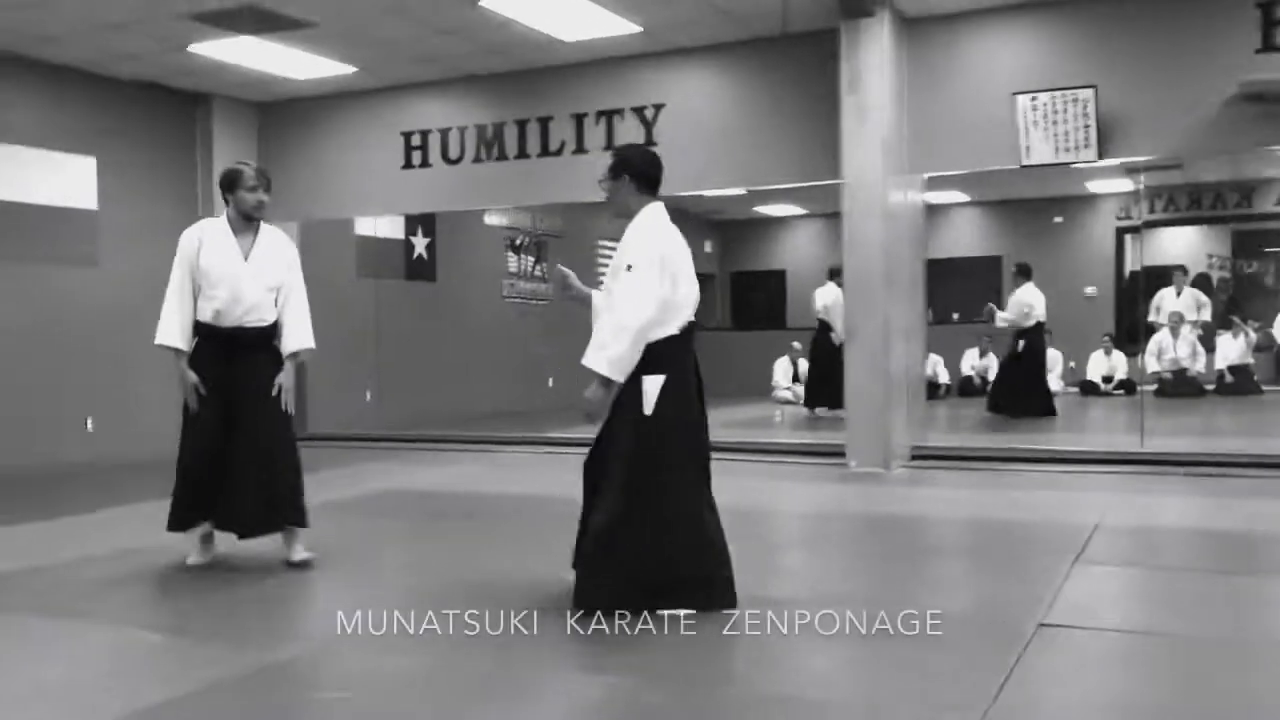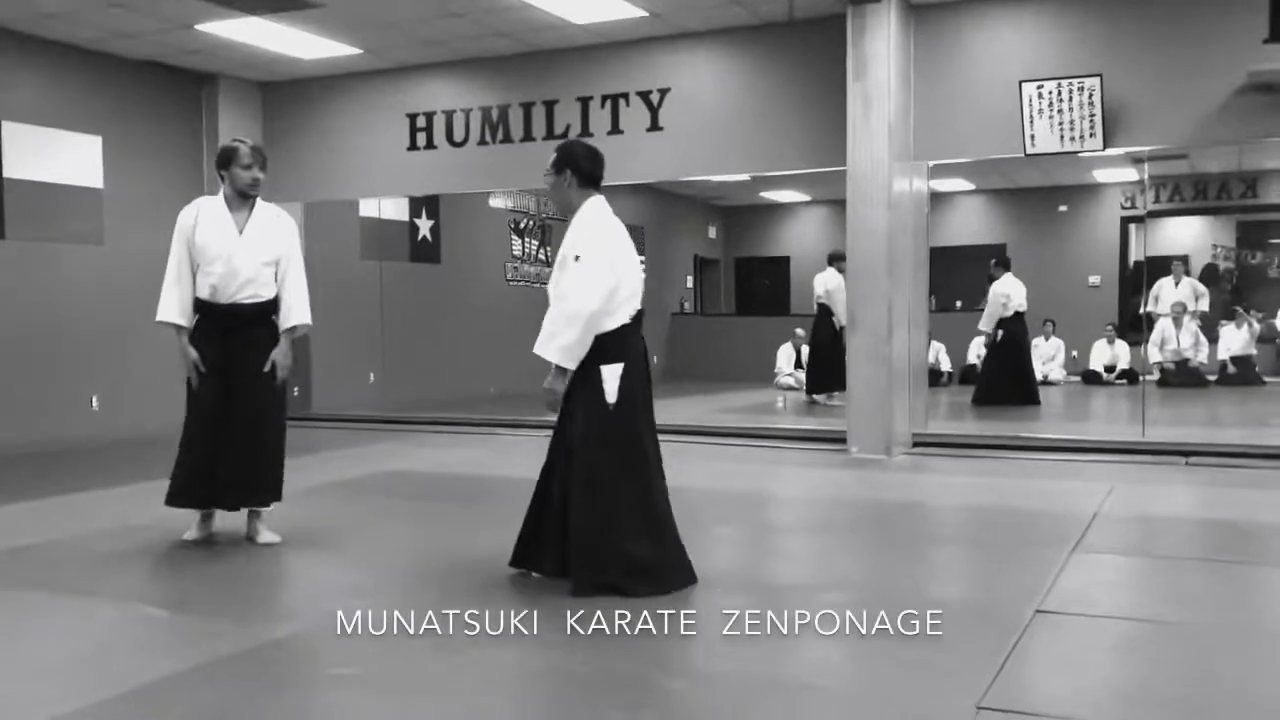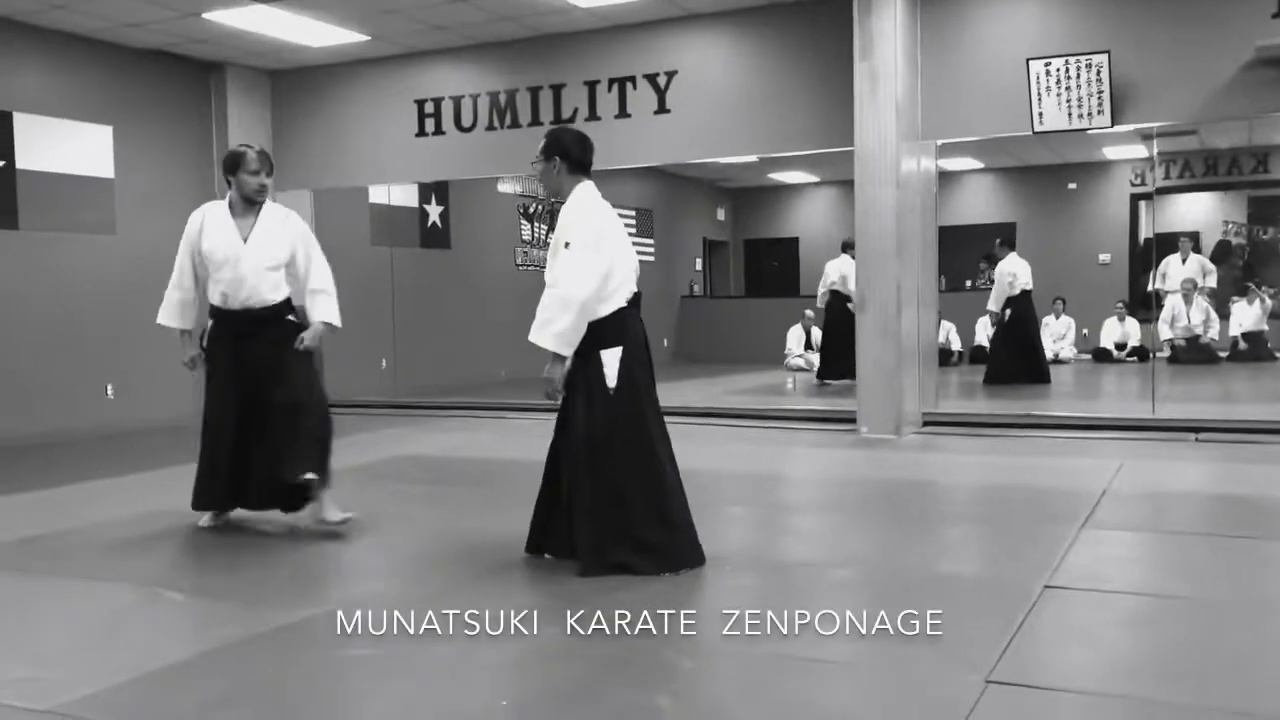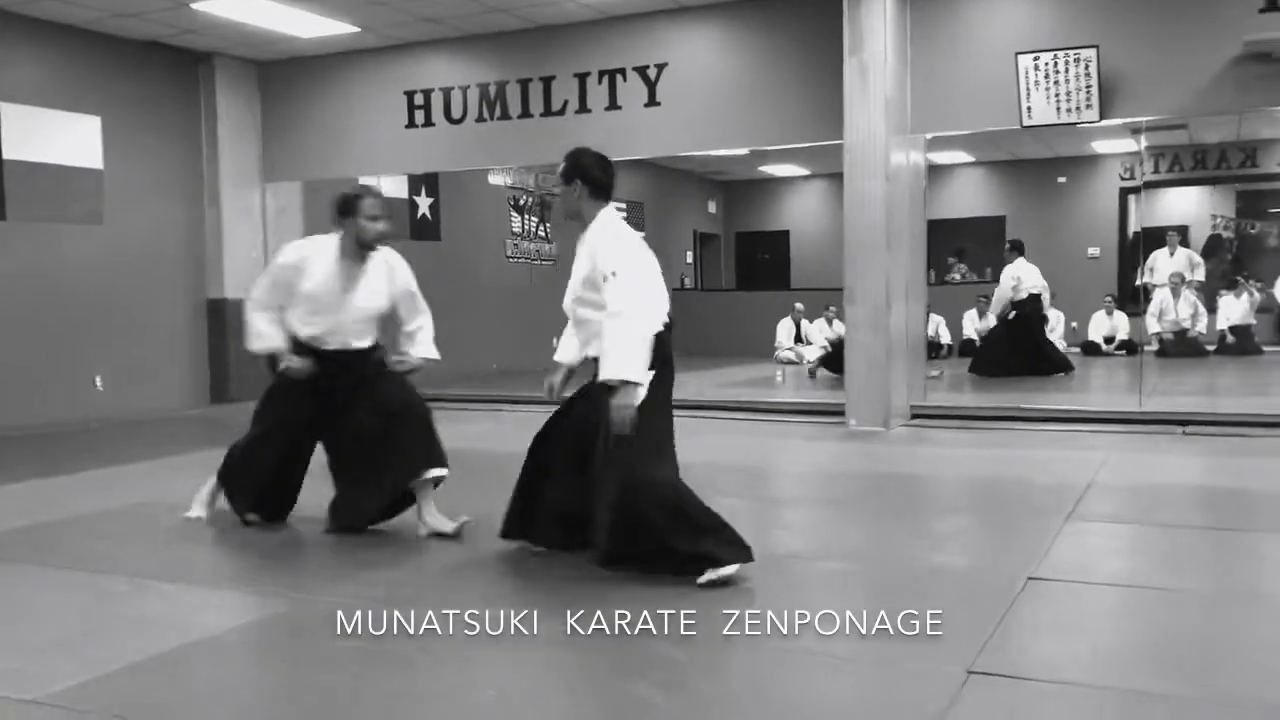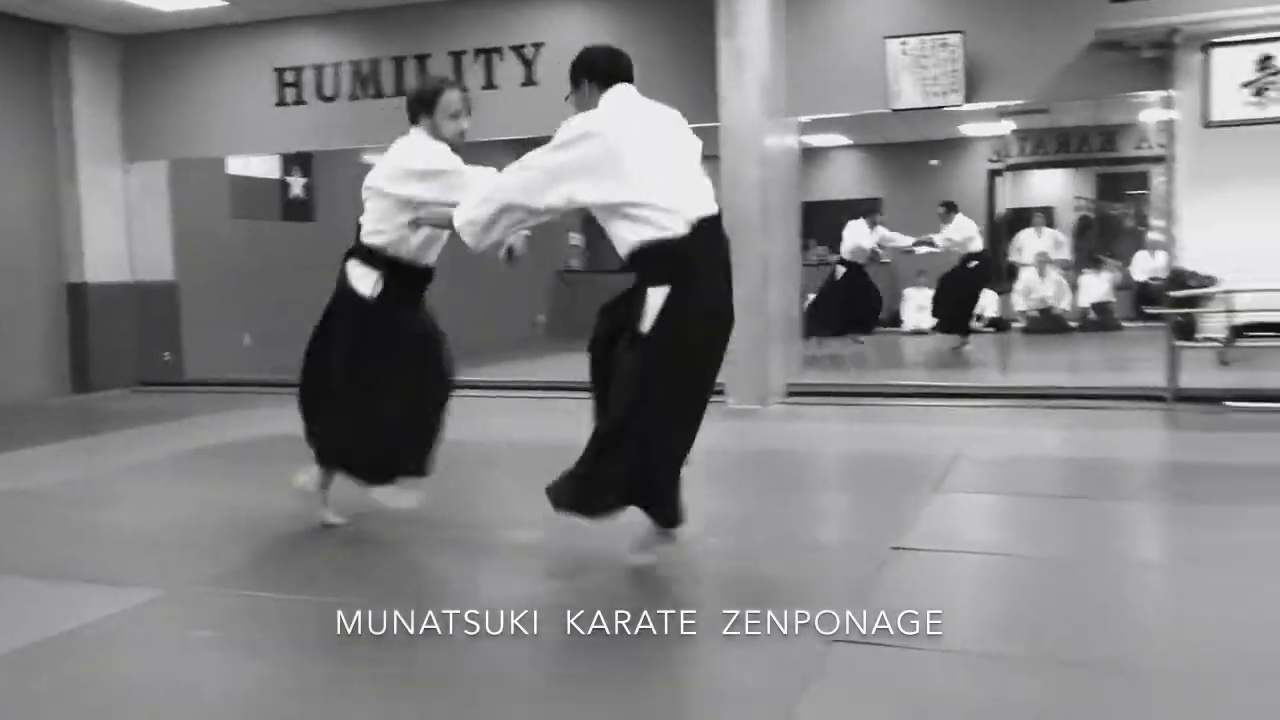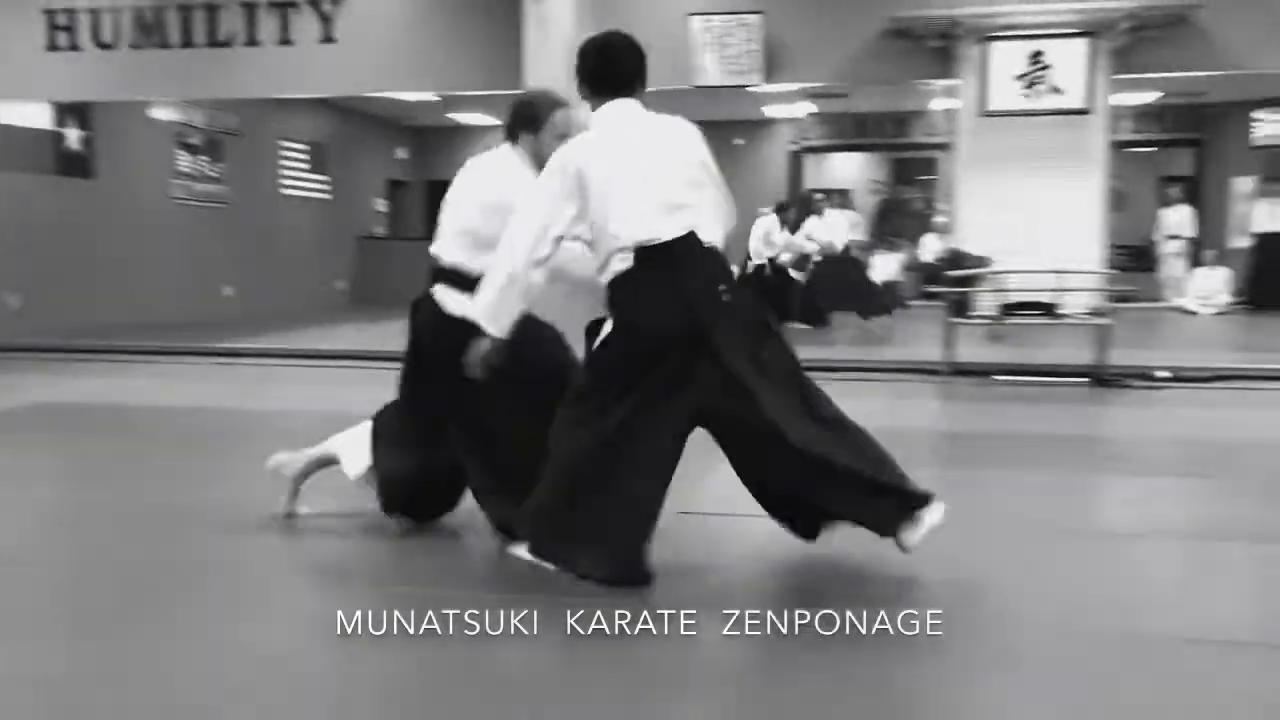
dt=0.4s
person 1, frame 1
left shoulder: (647, 235)
right shoulder: (656, 232)
left elbow: (635, 315)
left wrist: (603, 379)
right wrist: (583, 294)
left hip: (657, 373)
right hip: (659, 371)
left knee: (661, 484)
right knee: (614, 472)
left ankle: (692, 590)
person 1, frame 2
left shoulder: (591, 227)
right shoulder: (596, 224)
left elbow: (581, 306)
left wrist: (559, 368)
right wrist: (564, 363)
left hip: (609, 361)
right hip: (603, 361)
left knee: (620, 468)
right knee: (575, 462)
left ankle: (654, 569)
right ankle: (561, 558)
person 1, frame 3
left shoulder: (580, 212)
right shoulder: (590, 209)
left elbow: (573, 291)
left wrist: (556, 355)
right wrist: (570, 354)
left hip: (609, 343)
right hip: (605, 341)
left knee: (626, 451)
right knee: (583, 446)
left ankle: (668, 550)
right ankle: (576, 539)
person 1, frame 4
left shoulder: (613, 240)
right shoulder: (596, 239)
left elbow: (631, 316)
left wrist: (626, 386)
right wrist: (565, 365)
left hip: (634, 369)
right hip: (618, 367)
left knee: (635, 466)
right knee: (563, 442)
left ankle: (717, 550)
right ankle: (559, 528)
person 1, frame 5
left shoulder: (596, 132)
right shoulder: (665, 120)
left elbow: (524, 184)
left wrist: (468, 217)
left hip: (679, 273)
right hip: (698, 259)
left knee: (647, 398)
right knee: (616, 340)
left ankle: (661, 512)
person 1, frame 6
left shoulder: (576, 156)
right shoulder: (680, 132)
left elbow: (523, 244)
right elbow: (719, 210)
left wrist: (491, 327)
left hip: (643, 300)
right hip: (706, 282)
left knee: (595, 421)
right knee: (785, 406)
left ankle: (563, 542)
right ankle: (899, 510)
person 2, frame 1
left shoulder: (282, 244)
right shoulder: (198, 237)
left elbow: (293, 305)
right elbow: (179, 300)
left wrist: (290, 366)
right wrist: (183, 363)
left hip: (260, 354)
right hip: (212, 352)
left knee: (274, 443)
right knee: (203, 447)
left ankle: (291, 536)
right ankle: (204, 536)
person 2, frame 2
left shoulder: (280, 221)
right shoulder: (194, 215)
left elbow: (292, 282)
right elbow: (180, 279)
left wrist: (286, 342)
right wrist: (184, 341)
left hip: (260, 329)
right hip: (211, 329)
left knee: (261, 425)
right knee: (206, 423)
left ankle: (255, 517)
right ankle: (205, 515)
person 2, frame 3
left shoulder: (288, 222)
right shoulder: (203, 220)
left elbow: (316, 278)
right elbow: (184, 282)
left wrist: (319, 325)
right wrist: (187, 340)
left hip: (278, 330)
right hip: (227, 334)
left knee: (306, 406)
right knee: (224, 422)
left ankle: (318, 499)
right ankle: (221, 504)
person 2, frame 4
left shoulder: (392, 266)
right shoulder: (302, 256)
left elbow: (417, 317)
right elbow: (262, 307)
left wrist: (418, 354)
right wrist: (284, 355)
left hip: (361, 364)
right hip: (306, 364)
left knee: (404, 414)
right knee: (271, 439)
left ankle: (427, 513)
right ankle: (213, 492)
person 2, frame 5
left shoulder: (430, 160)
right shoulder: (419, 159)
left elbow: (472, 199)
right elbow: (481, 191)
left hip: (395, 284)
right hip: (376, 287)
right knee: (425, 375)
left ankle: (323, 477)
person 2, frame 6
left shoulder: (492, 175)
right shoulder: (509, 185)
right elbow: (553, 249)
left hip: (455, 311)
right hip: (463, 316)
left knee: (426, 423)
right knee: (547, 390)
left ankle: (303, 463)
